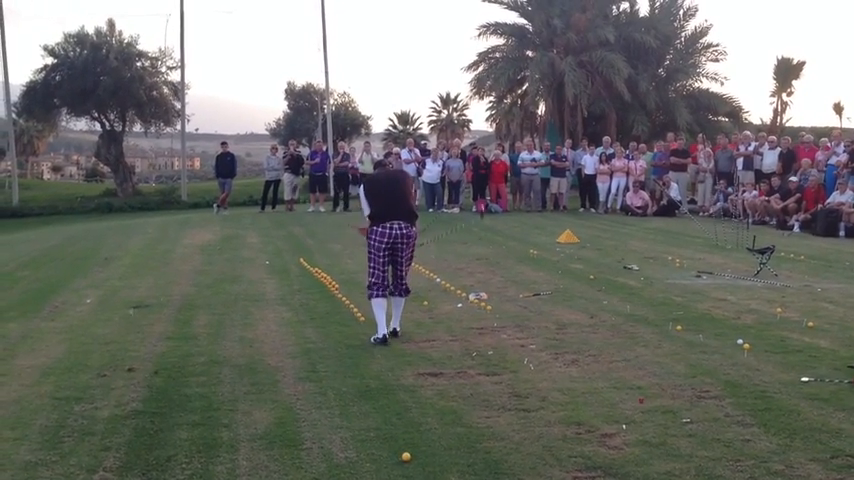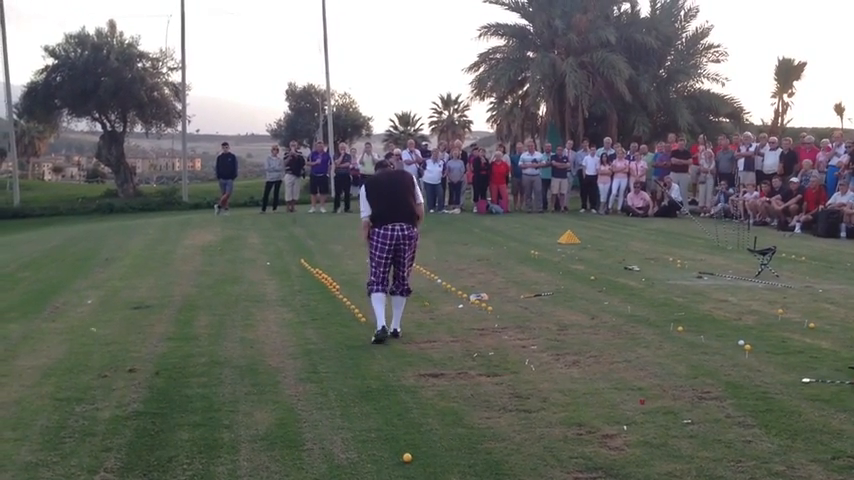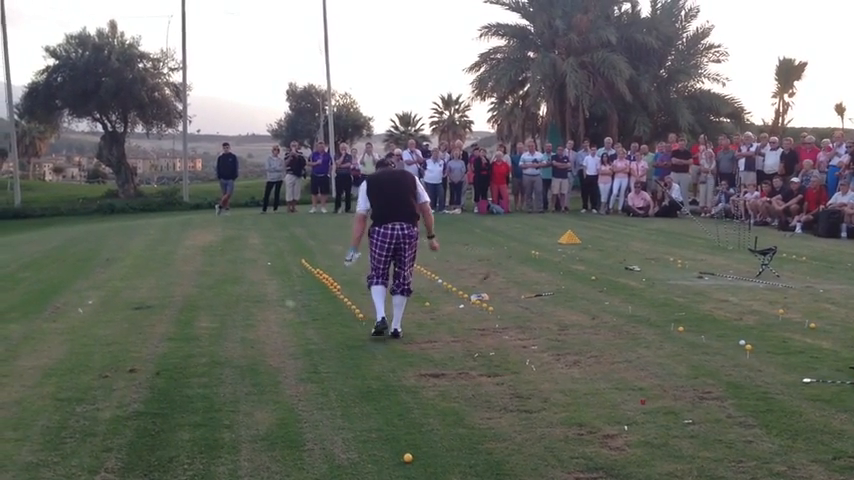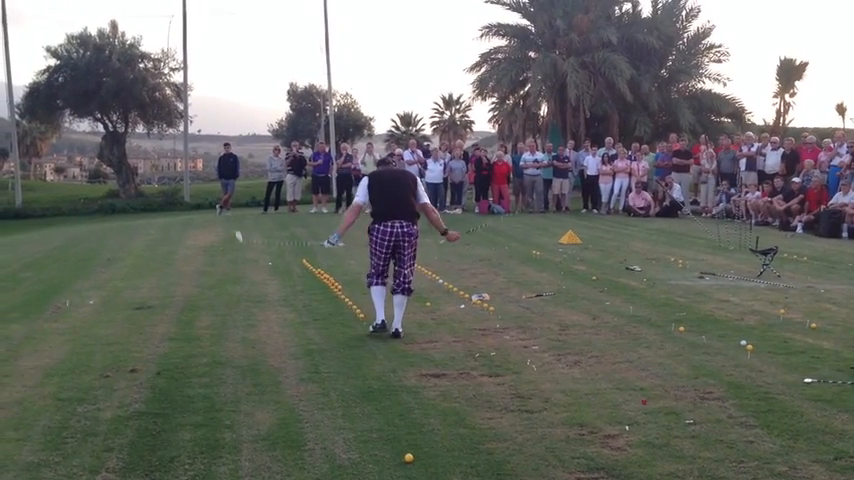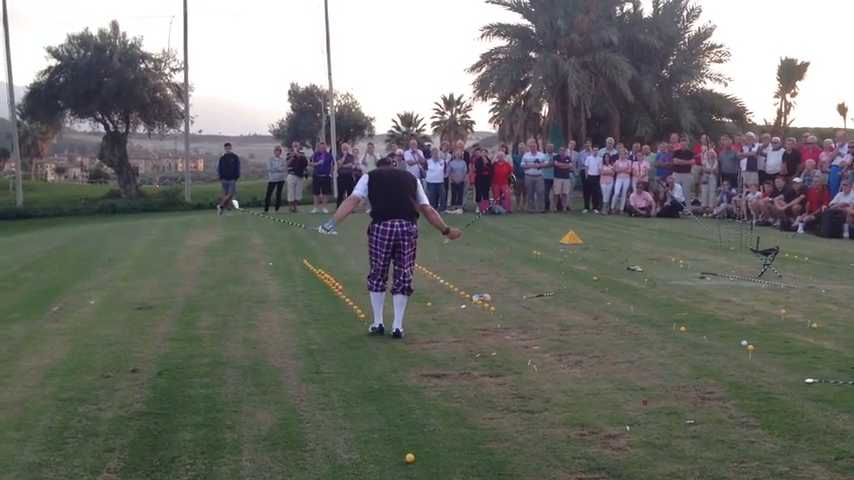
dt=0.1s
person 1, frame 1
left shoulder: (366, 184)
right shoulder: (405, 177)
left hip: (380, 230)
right hip: (406, 229)
left knee: (377, 283)
right knee: (400, 280)
left ankle: (381, 332)
right ankle: (395, 326)
person 1, frame 2
left shoulder: (368, 185)
right shoulder: (407, 177)
left elbow: (366, 221)
right elbow: (419, 208)
left wrist: (371, 242)
left hip: (382, 231)
right hip: (408, 230)
left knee: (377, 281)
right knee: (402, 280)
left ankle: (381, 325)
right ankle: (395, 327)
person 1, frame 3
left shoulder: (369, 182)
right shoulder: (409, 177)
left elbow: (361, 217)
right elbow: (425, 207)
left wrist: (353, 249)
right wrist: (431, 237)
left hip: (382, 230)
right hip: (408, 229)
left knee: (377, 275)
right knee: (403, 279)
left ankle: (381, 317)
right ankle: (396, 326)
person 1, frame 4
left shoulder: (370, 179)
right shoulder: (410, 177)
left elbow: (356, 207)
right elbow: (427, 208)
left wrist: (338, 235)
right wrist: (444, 232)
left hip: (382, 228)
right hip: (408, 228)
left knee: (377, 274)
right knee: (403, 278)
left ankle: (379, 319)
right ankle: (397, 326)
person 1, frame 5
left shoulder: (370, 177)
right shoulder: (410, 178)
left elbow: (353, 200)
right elbow: (427, 208)
left wrist: (332, 223)
right wrist: (446, 230)
left hip: (381, 227)
right hip: (408, 227)
left knee: (377, 276)
right knee: (403, 277)
left ankle: (378, 324)
right ankle: (397, 327)
